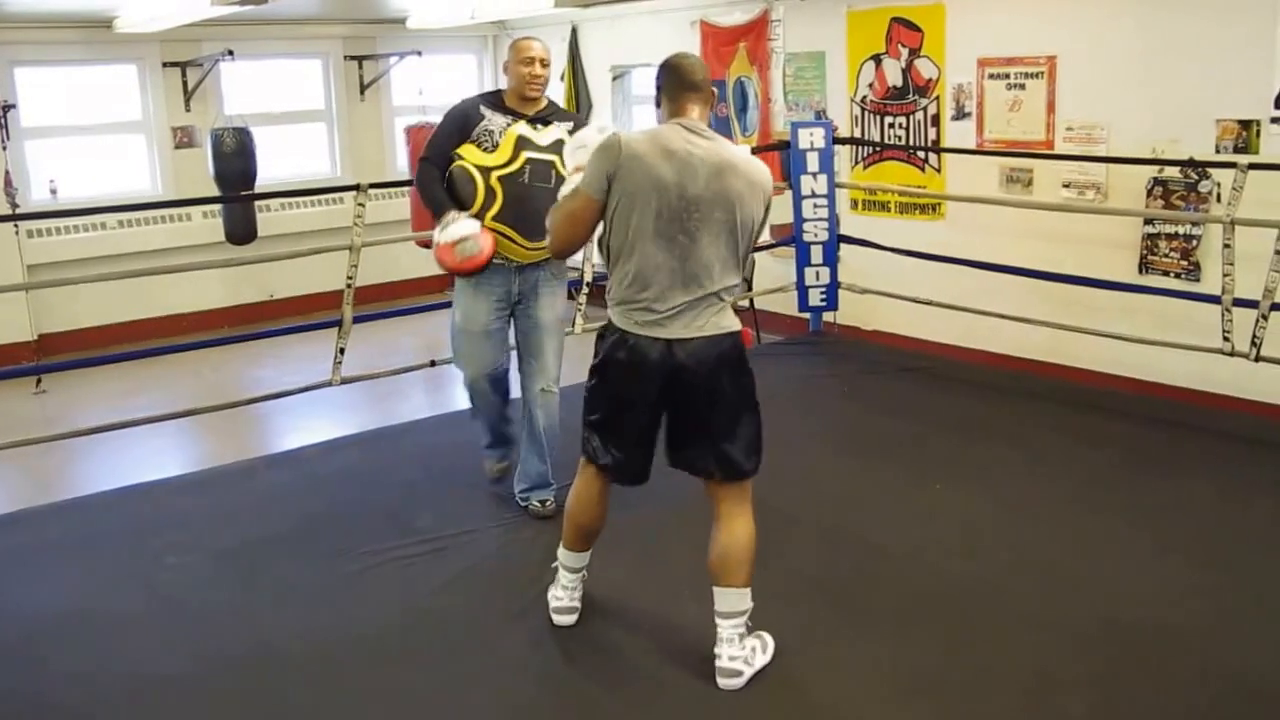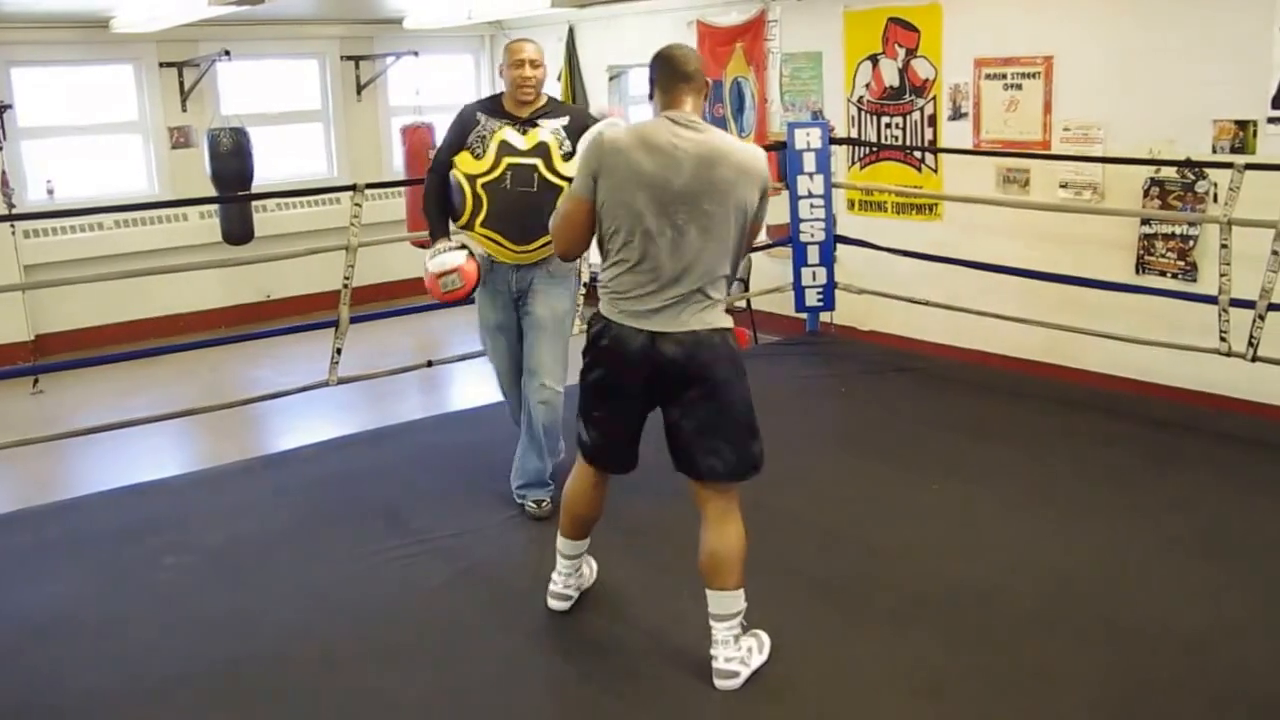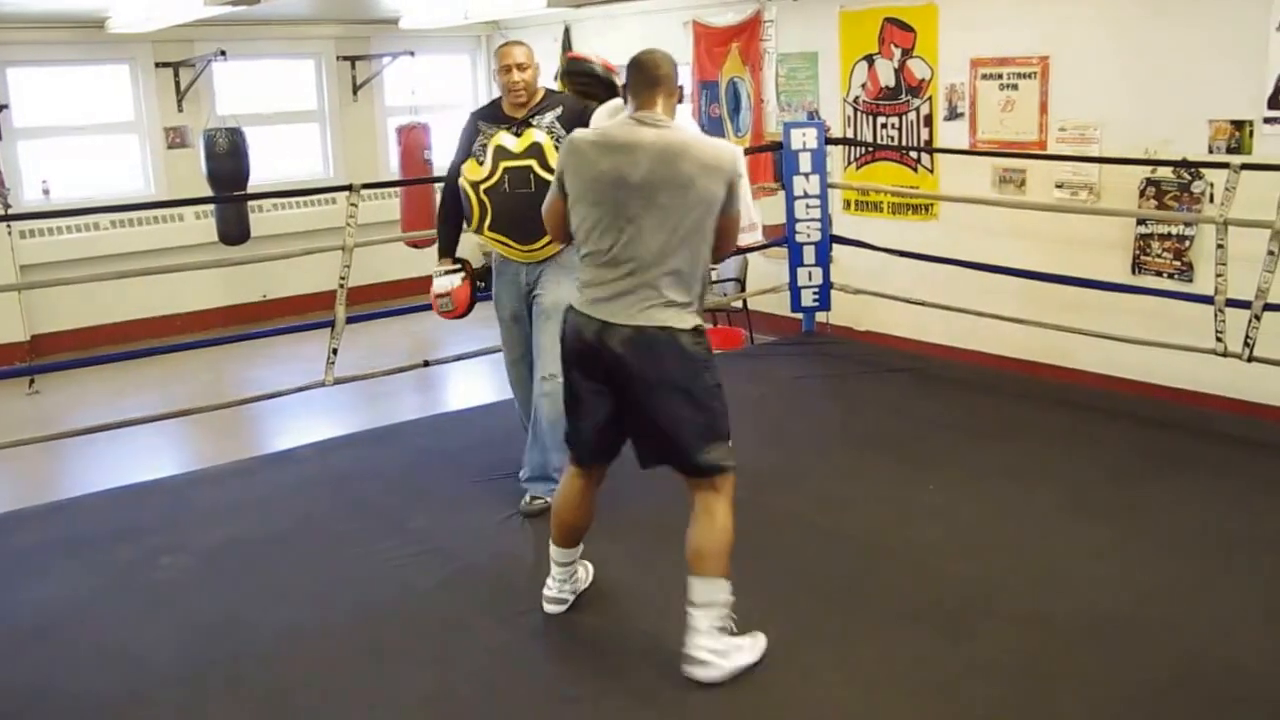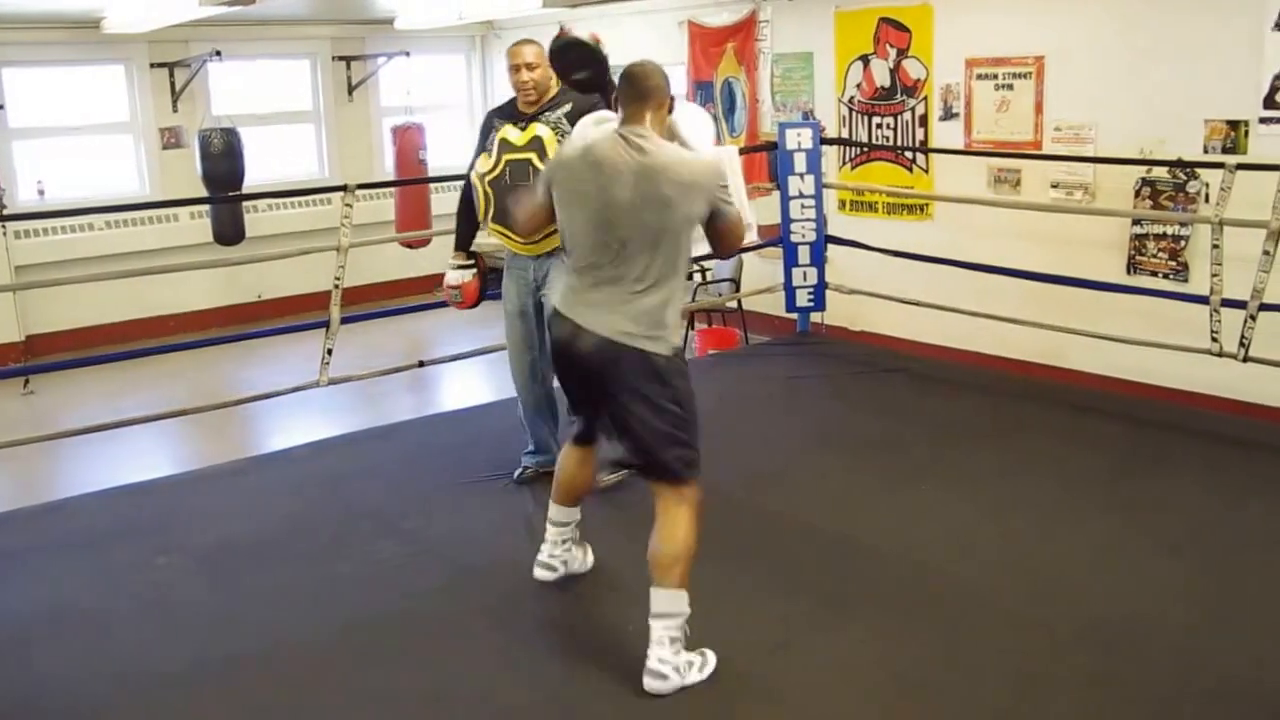
dt=0.2s
person 1, frame 1
left shoulder: (620, 150)
right shoulder: (754, 173)
left elbow: (560, 243)
left wrist: (576, 184)
left hip: (630, 344)
right hip: (713, 348)
left knee: (596, 471)
right knee: (732, 496)
left ankle: (566, 593)
right ankle: (733, 646)
person 1, frame 2
left shoulder: (608, 147)
right shoulder: (749, 162)
left elbow: (567, 246)
left hip: (620, 336)
right hip: (702, 342)
left knee: (593, 463)
right knee: (718, 497)
left ankle: (567, 576)
right ankle: (729, 647)
person 1, frame 3
left shoulder: (581, 147)
right shoulder: (717, 159)
left elbow: (557, 230)
right elbow: (722, 247)
left hip: (588, 329)
right hip: (665, 339)
left knee: (583, 467)
right knee: (713, 483)
left ankle: (561, 581)
right ankle: (708, 638)
person 1, frame 4
left shoulder: (570, 160)
right shoulder: (699, 171)
left elbow: (527, 218)
right elbow: (730, 244)
left hip: (572, 332)
right hip: (641, 350)
left knee: (586, 433)
right knee: (677, 494)
left ankle: (555, 550)
right ankle: (666, 653)
person 2, frame 1
left shoulder: (570, 127)
right shoulder: (471, 113)
right elbow: (428, 167)
right wrist: (447, 215)
left hip: (546, 271)
right hip: (484, 269)
left knee: (542, 382)
right knee: (482, 369)
left ankle: (535, 483)
right ankle: (500, 444)
person 2, frame 2
left shoulder: (574, 121)
right shoulder: (473, 119)
right elbow: (438, 178)
right wrist: (440, 238)
left hip: (551, 269)
right hip: (494, 268)
left knee: (545, 380)
right knee: (510, 374)
left ankle: (534, 483)
right ankle: (545, 451)
person 2, frame 3
left shoulder: (570, 111)
right shoulder: (479, 125)
right elbow: (456, 191)
right wrist: (446, 261)
left hip: (564, 261)
right hip: (507, 265)
left knee: (550, 371)
right knee: (522, 370)
left ankle: (542, 477)
right ankle: (546, 458)
person 2, frame 4
left shoulder: (577, 109)
right shoulder: (495, 121)
right elbow: (475, 185)
right wrist: (462, 254)
right hip: (518, 261)
right knee: (525, 362)
right ankle: (543, 450)
